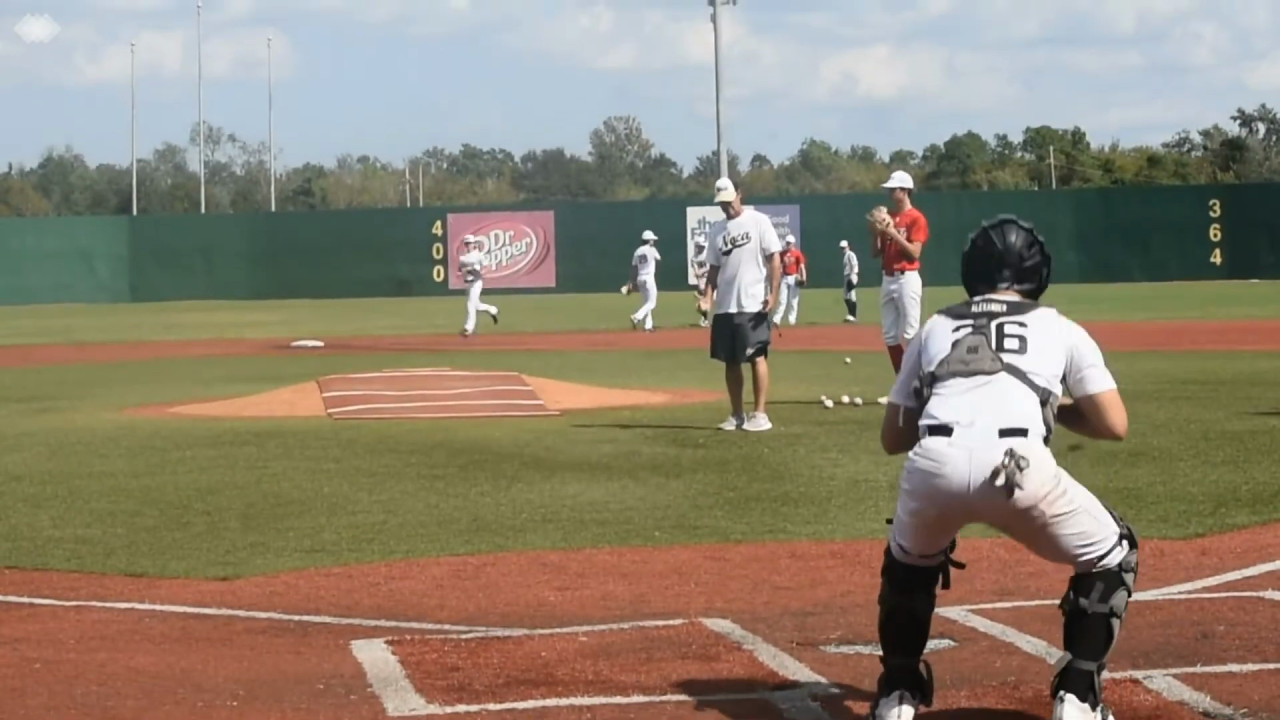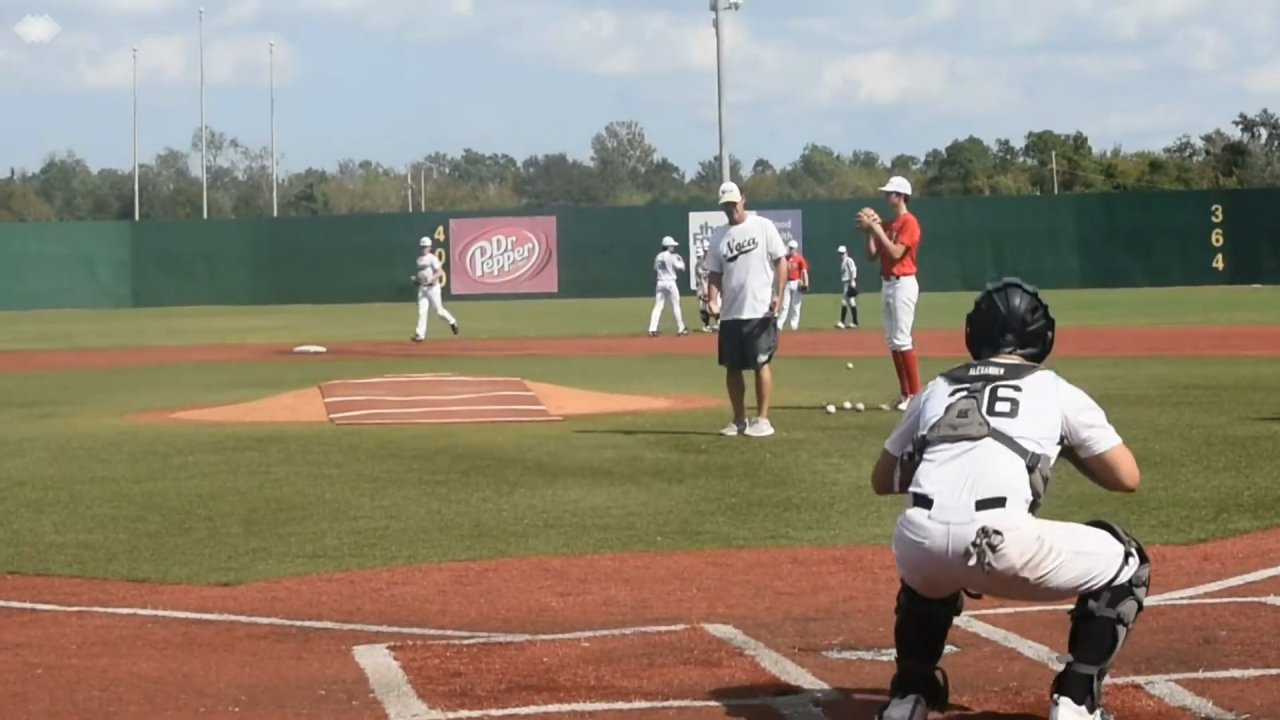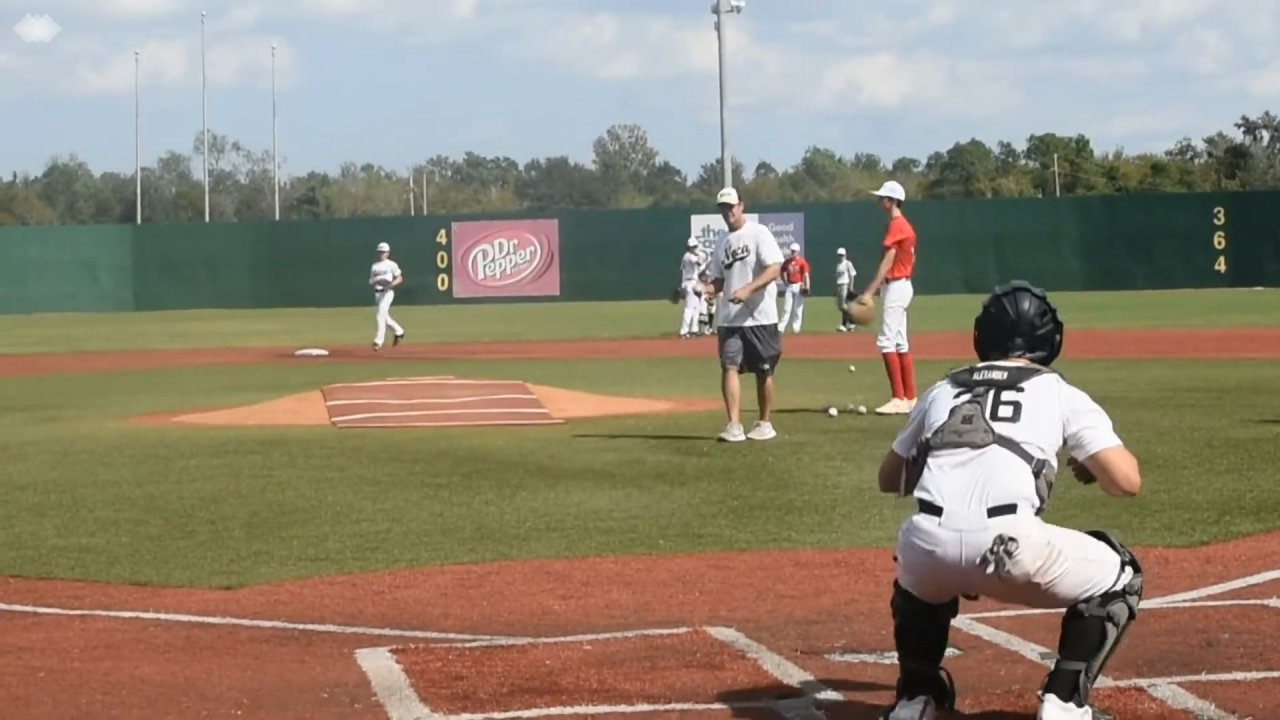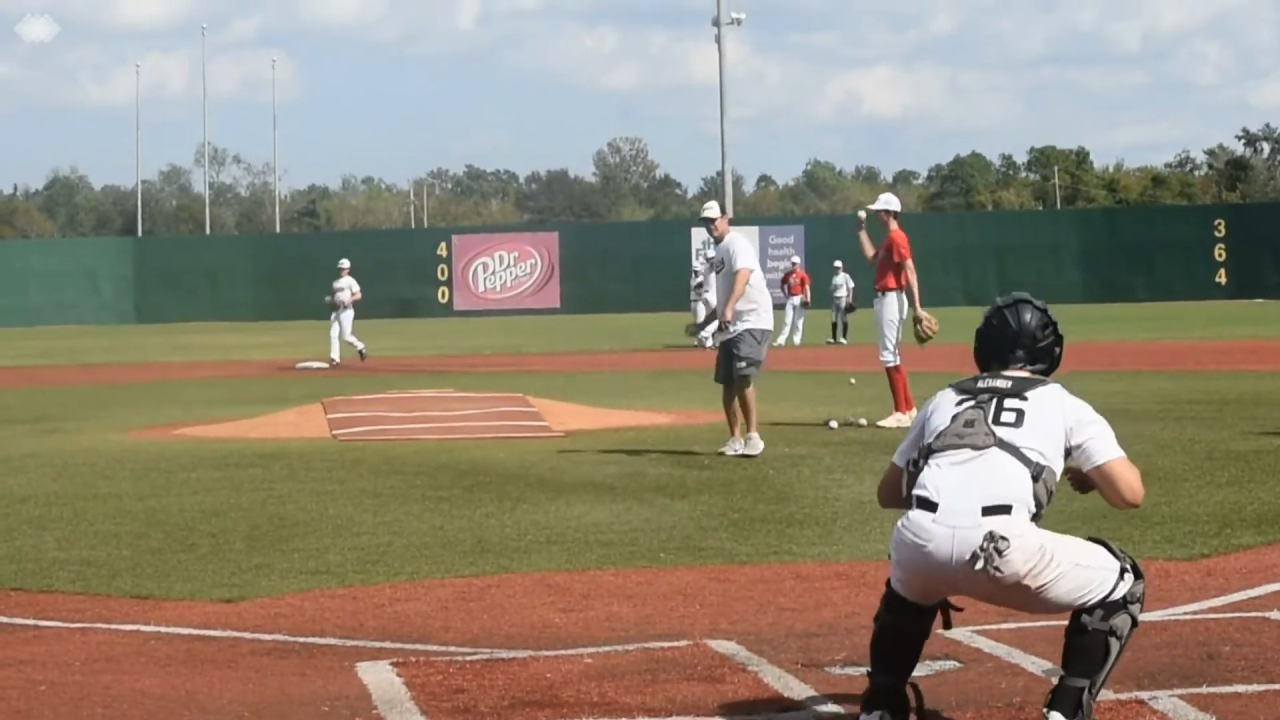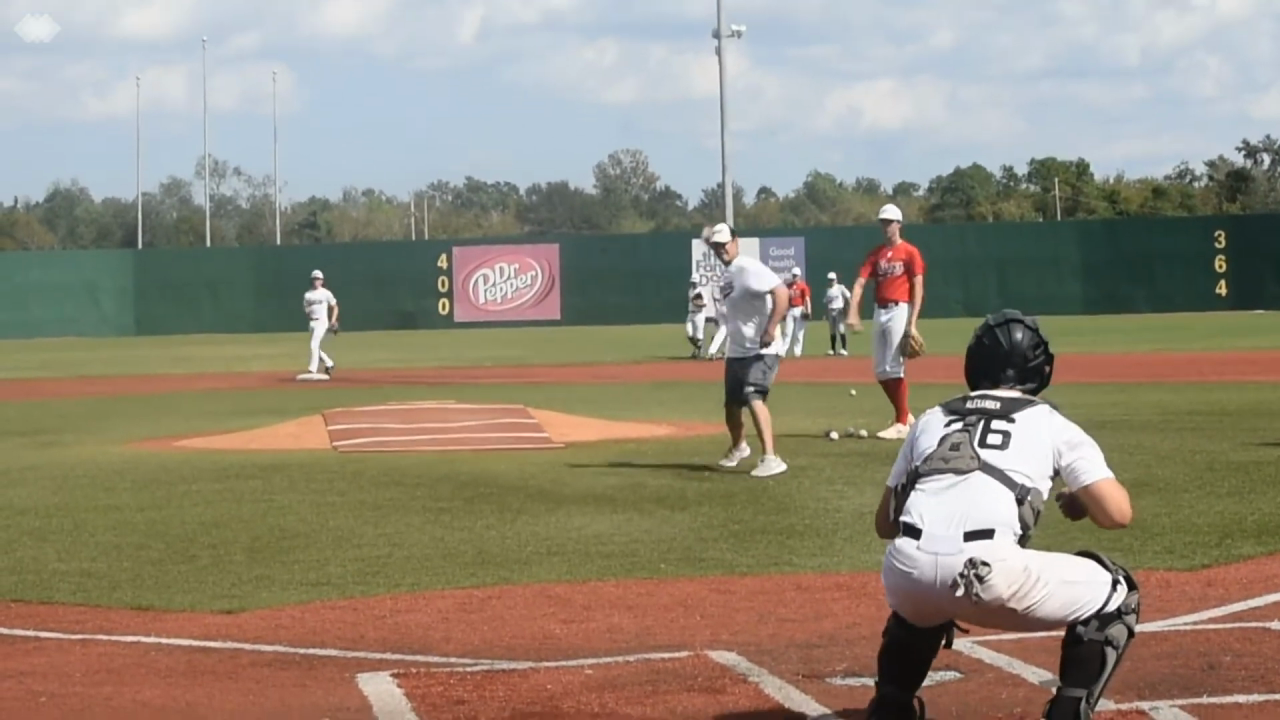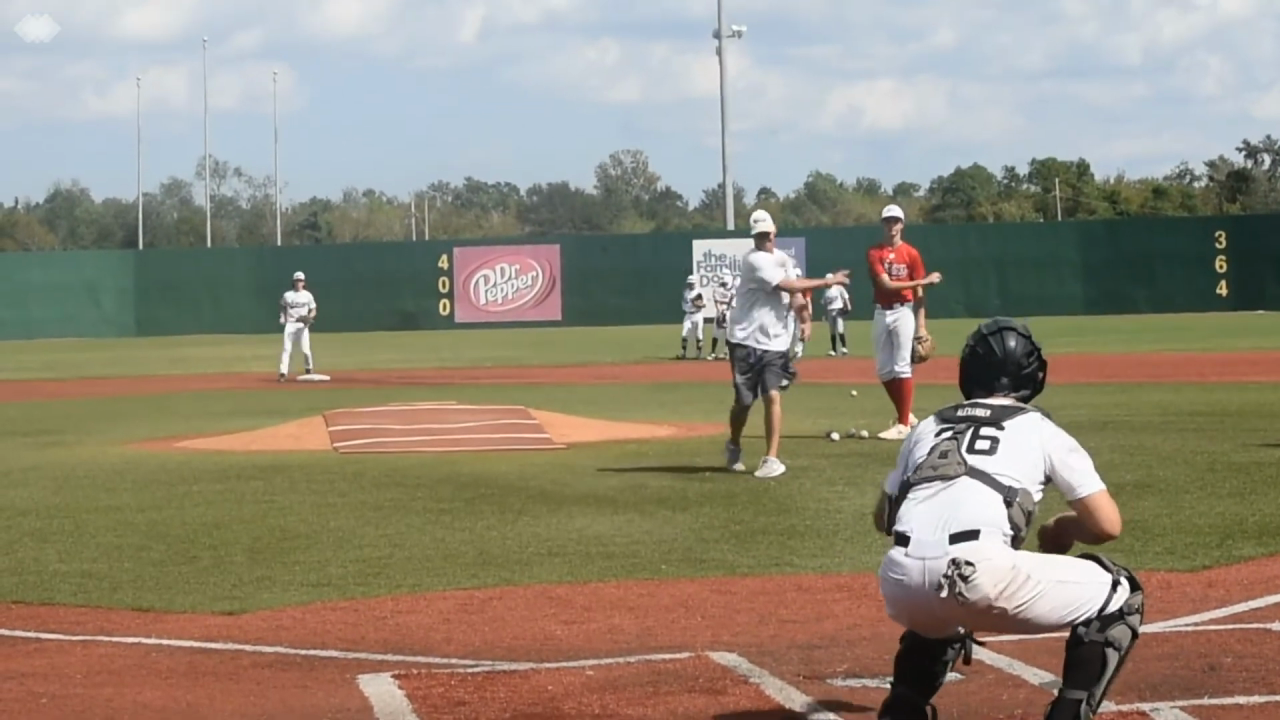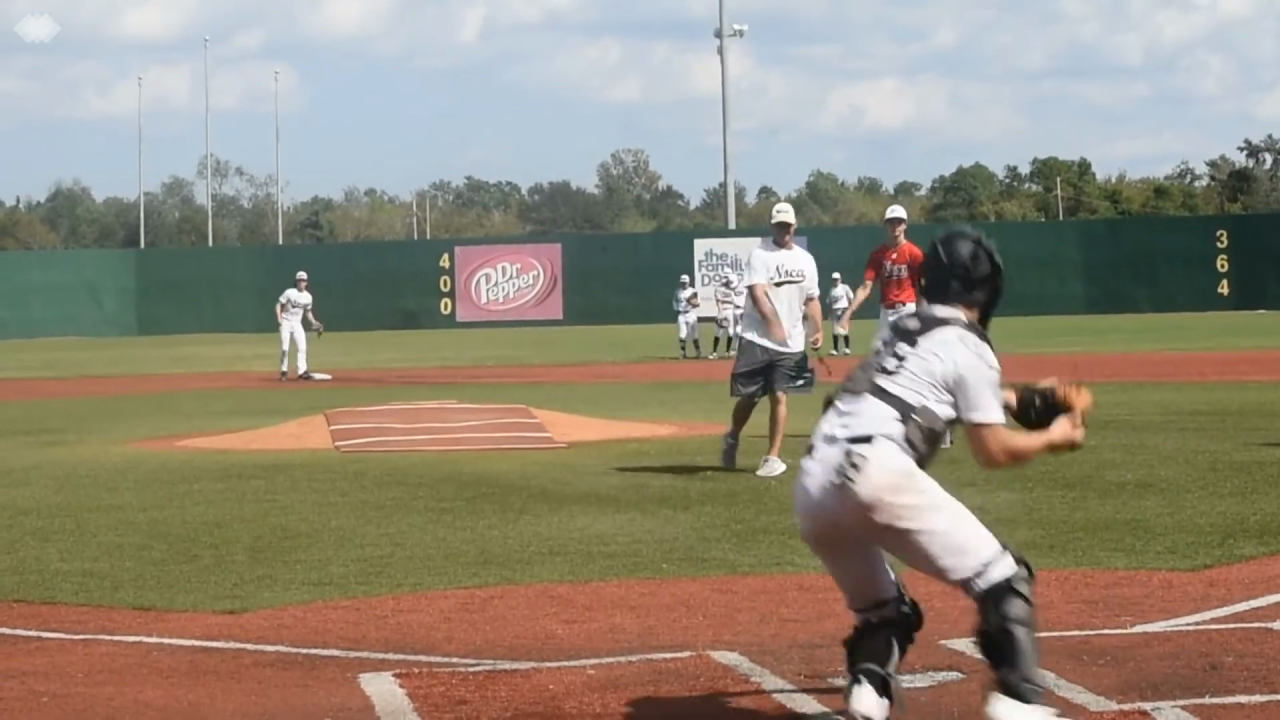
dt=0.4s
person 1, frame 1
left shoulder: (936, 326)
right shoulder: (1060, 327)
left elbow: (892, 437)
right elbow: (1115, 425)
left hip: (936, 462)
right hip: (1018, 464)
left knee: (910, 558)
right knee: (1110, 556)
person 1, frame 2
left shoulder: (937, 388)
right shoulder: (1058, 390)
left elbow: (883, 480)
right elbow: (1126, 477)
right wrist: (1067, 450)
left hip: (918, 540)
right hip: (1001, 541)
right knee: (1125, 566)
person 1, frame 3
left shoulder: (942, 390)
right shoulder: (1062, 393)
left elbow: (890, 480)
right elbow: (1126, 482)
right wrist: (1089, 463)
left hip: (927, 546)
right hip: (1007, 547)
left knee: (925, 565)
right knee: (1119, 576)
person 1, frame 4
left shoulder: (944, 398)
right shoulder: (1064, 403)
left elbow: (888, 493)
right elbow: (1129, 494)
right wrist: (1090, 474)
left hip: (918, 541)
right hip: (999, 546)
left knee: (909, 593)
right knee: (1120, 586)
person 1, frame 5
left shoulder: (931, 419)
right shoulder: (1053, 424)
left elbow: (885, 523)
right elbow: (1117, 514)
right wrist: (1082, 500)
left hip: (903, 571)
right hip: (986, 573)
right knee: (1115, 596)
person 1, frame 6
left shoulder: (926, 428)
right shoulder: (1045, 432)
left elbow: (883, 518)
right elbow: (1107, 525)
right wrist: (1066, 528)
left hip: (899, 582)
right hip: (977, 576)
left knee: (934, 622)
right knee: (1119, 598)
person 1, frame 7
left shoulder: (899, 328)
right shoulder: (969, 347)
right elbow: (993, 452)
left wrist: (1001, 397)
right wrist: (1053, 436)
left hip: (814, 488)
right hip: (874, 478)
left knee: (880, 606)
right knee: (998, 577)
person 2, frame 1
left shoulder: (758, 221)
right shoulder: (719, 230)
left elbow: (775, 259)
left wrist: (773, 294)
right wrist: (708, 296)
left hip: (753, 305)
right hip: (725, 307)
left knee: (757, 357)
right knee: (730, 361)
left ankle: (760, 414)
right ankle: (737, 414)
person 2, frame 2
left shoulder: (763, 226)
right shoulder: (719, 235)
left elbow: (781, 262)
right elbow: (715, 274)
left wrist: (778, 295)
right wrist: (713, 300)
left hip: (760, 311)
right hip: (731, 313)
left knee: (761, 364)
right knee: (733, 368)
left ankle: (762, 420)
right ankle: (739, 419)
person 2, frame 3
left shoulder: (759, 233)
right shoulder: (722, 244)
left elbow: (774, 269)
left wrist: (748, 289)
left hip: (760, 316)
right hip: (730, 318)
left knee: (764, 371)
right knee: (729, 366)
left ankle: (764, 423)
right ankle: (734, 425)
person 2, frame 4
left shoulder: (737, 243)
right shoulder: (719, 252)
left elbow: (743, 275)
left wrist: (728, 308)
left hip: (753, 322)
right hip: (730, 327)
left knee: (742, 376)
right knee: (728, 383)
left ankle: (753, 435)
right ankle: (736, 439)
person 2, frame 5
left shoulder: (749, 267)
right shoulder: (728, 272)
left elbow: (781, 292)
left wrist: (772, 328)
right wrist: (708, 242)
left hip: (761, 349)
right hip: (737, 350)
left knee: (754, 398)
right knee: (732, 405)
left ankle: (770, 457)
right ankle: (738, 447)
person 2, frame 6
left shoulder: (782, 259)
right shoulder: (754, 260)
left elbow: (793, 294)
right elbow: (789, 286)
right wrist: (827, 282)
left hip: (776, 343)
right hip: (746, 342)
left knee: (772, 396)
right knee: (743, 400)
left ankle: (771, 459)
right ankle: (734, 445)
person 2, frame 7
left shoulder: (806, 259)
right shoulder: (760, 254)
left elbow: (812, 299)
right elbow: (757, 293)
left wrist: (818, 330)
right wrist: (773, 324)
left hip: (790, 344)
right hip: (757, 339)
left knee: (779, 396)
right knee: (748, 396)
left ankle: (773, 457)
right ankle: (732, 438)
person 3, frame 1
left shoulder: (915, 218)
right shoulder: (889, 219)
left elbow: (915, 252)
right elbow: (876, 253)
left wrist: (893, 233)
right wrist: (876, 232)
left hip: (907, 280)
right hip: (887, 280)
left knee: (910, 334)
right knee: (891, 336)
person 3, frame 2
left shoulder: (909, 222)
right shoulder: (888, 224)
left elbow: (895, 252)
right elbow: (873, 255)
left wrist: (878, 229)
right wrist: (869, 231)
left hip: (903, 284)
right hip: (887, 284)
left knee: (902, 340)
right knee: (892, 341)
left ankle: (915, 395)
right ankle: (904, 394)
person 3, frame 3
left shoulder: (895, 225)
right shoulder: (903, 225)
left elbow: (887, 263)
left wrist: (869, 292)
right wrist: (875, 289)
left hip: (896, 287)
right hip: (898, 286)
left knee: (886, 342)
right knee: (899, 343)
left ankle: (899, 398)
right ankle: (910, 398)
person 3, frame 4
left shoulder: (894, 238)
right shoulder: (893, 237)
left elbow: (910, 271)
right elbow: (873, 258)
left wrist: (917, 307)
right wrist: (862, 229)
left hip: (891, 298)
right hip: (886, 299)
left knee: (889, 355)
right knee: (892, 355)
left ankle: (901, 413)
right ankle: (909, 408)
person 3, frame 5
left shoulder: (910, 252)
right shoulder: (875, 253)
left elbow: (917, 289)
right elbow: (860, 281)
left wrist: (912, 323)
right wrist: (853, 311)
left hip: (899, 312)
right hip: (879, 312)
left knee: (894, 367)
right knee: (880, 369)
left ankle: (902, 423)
right ankle: (904, 415)
person 3, frame 6
left shoulder: (911, 254)
right shoulder: (874, 252)
left elbow: (918, 293)
right elbow: (886, 284)
left wrist: (921, 325)
right wrist: (923, 281)
left hip: (904, 312)
right hip: (881, 313)
left knee: (902, 367)
right knee: (883, 370)
left ankle: (903, 423)
right ankle: (905, 415)
person 3, frame 7
left shoulder: (914, 253)
right shoulder: (877, 254)
right elbow: (865, 287)
right wrist: (848, 313)
left hip: (907, 309)
right hip: (887, 313)
